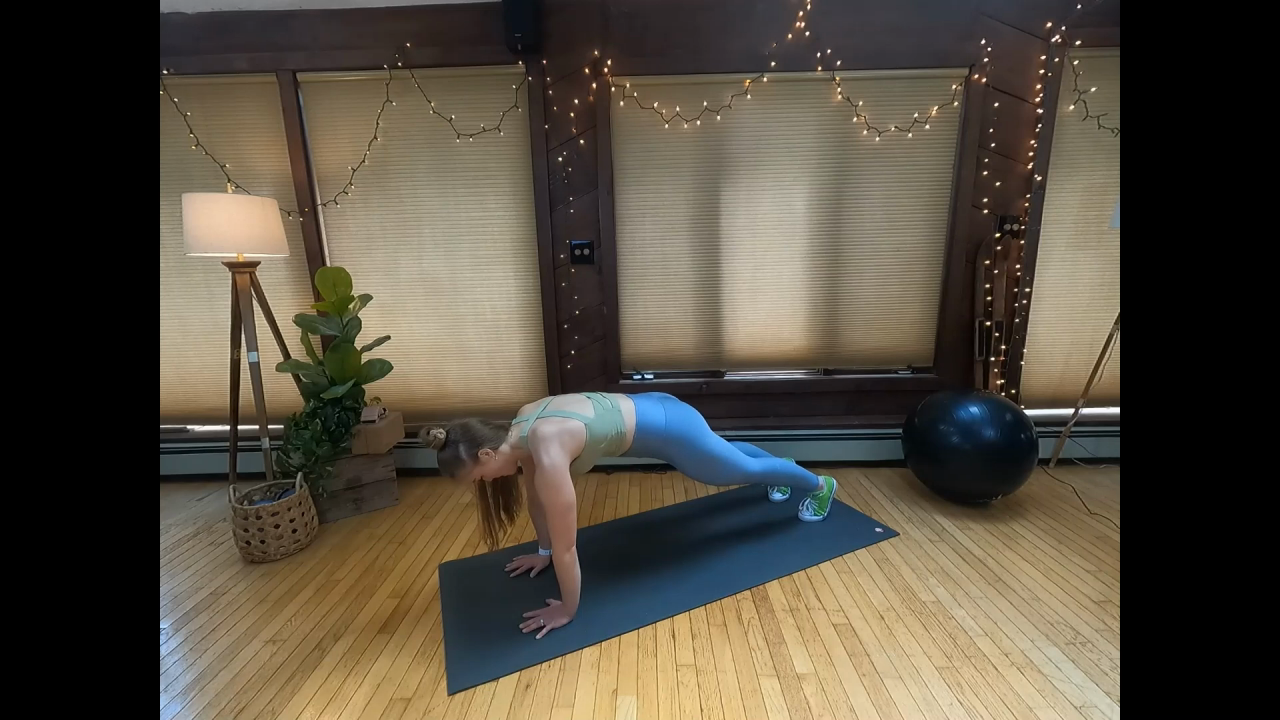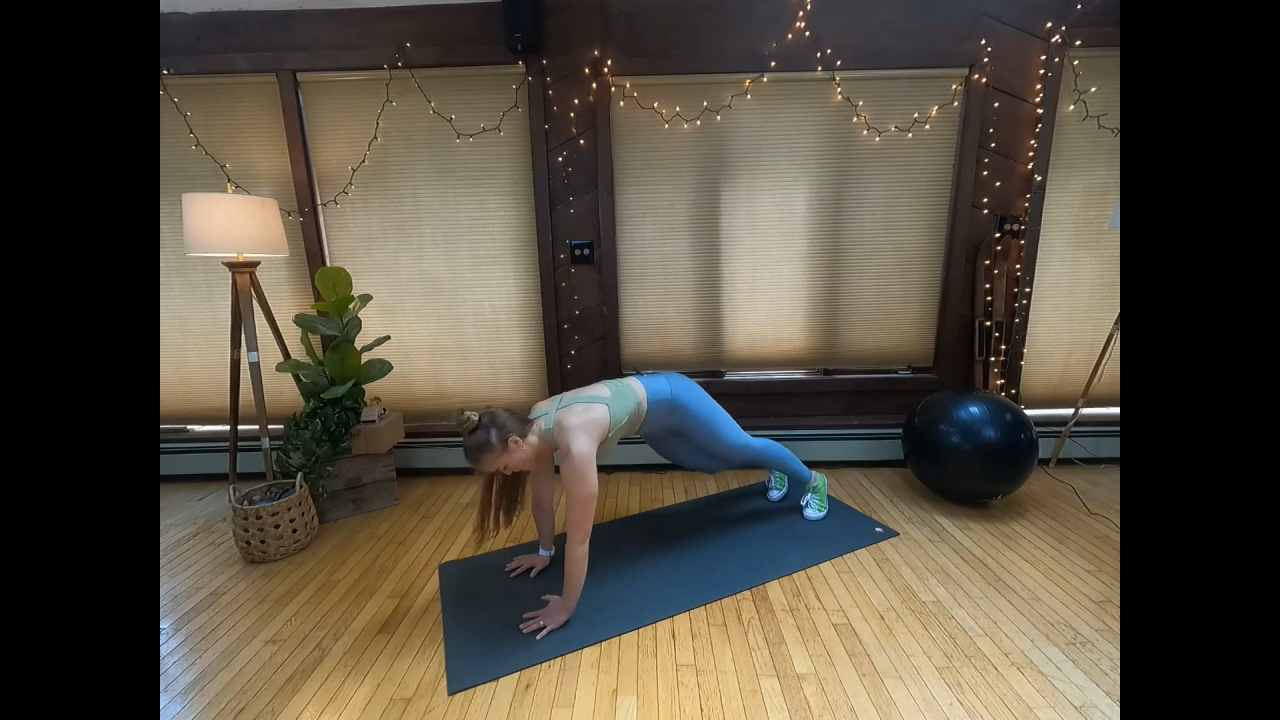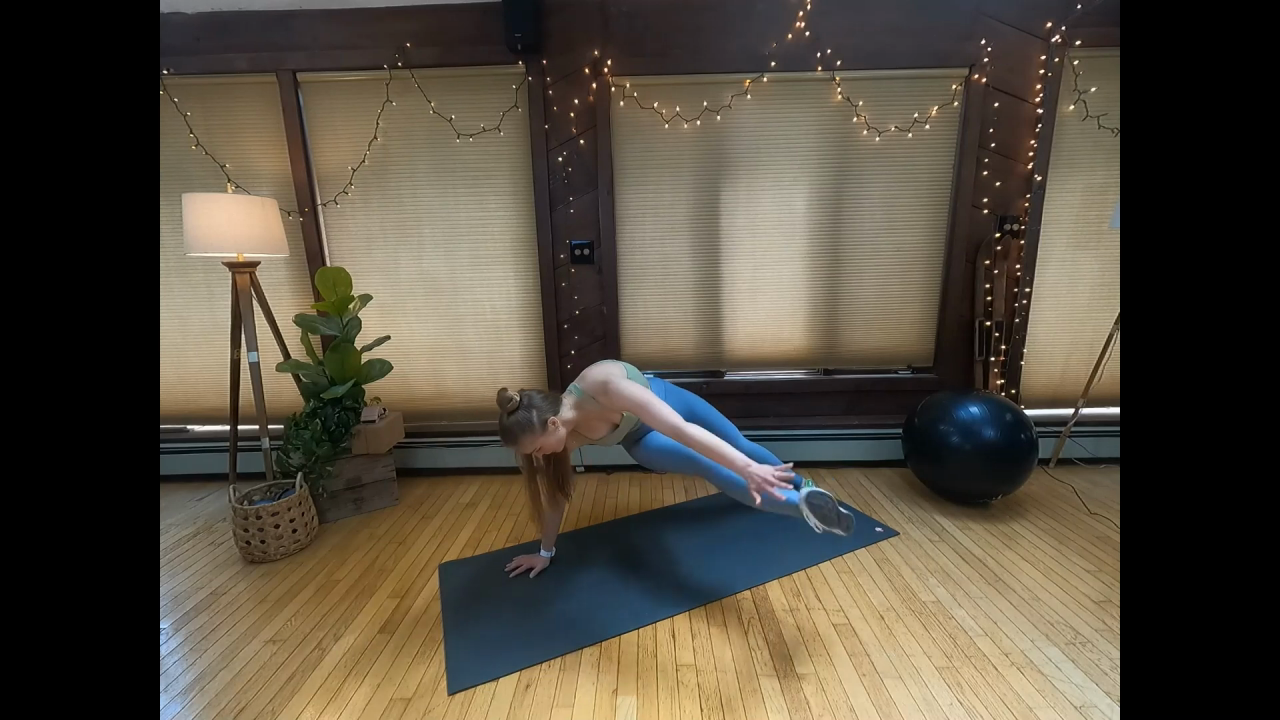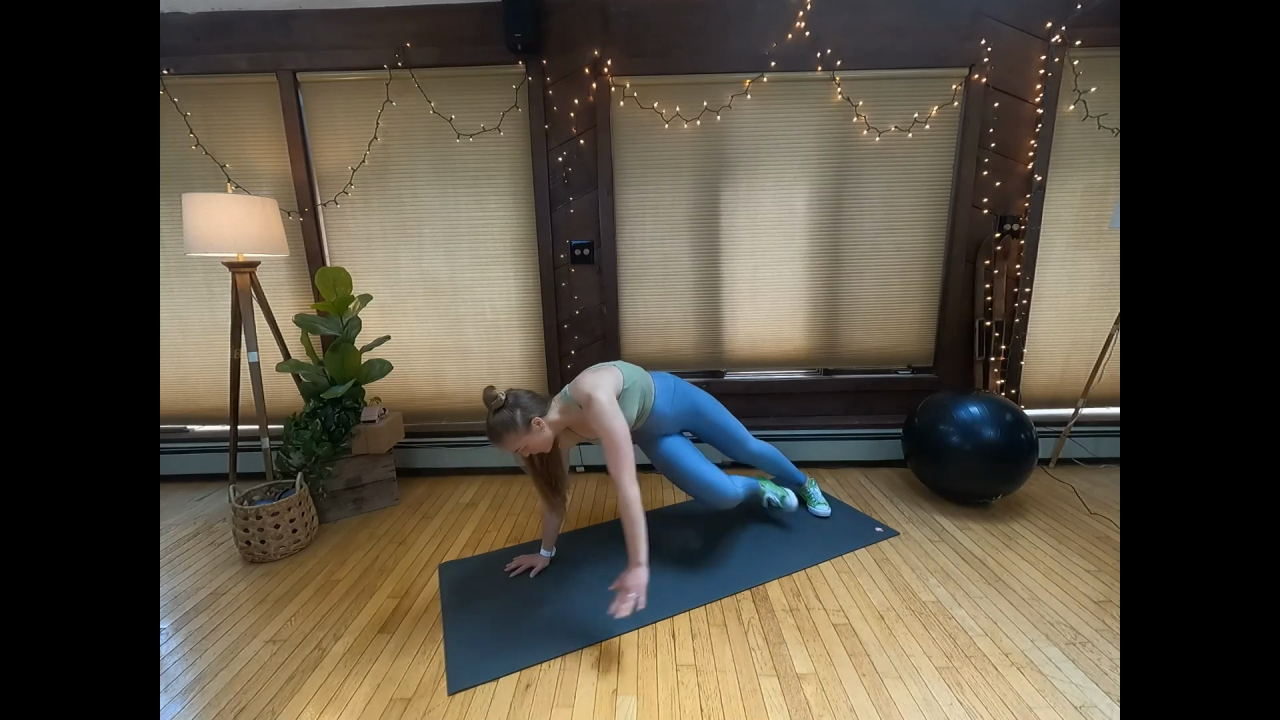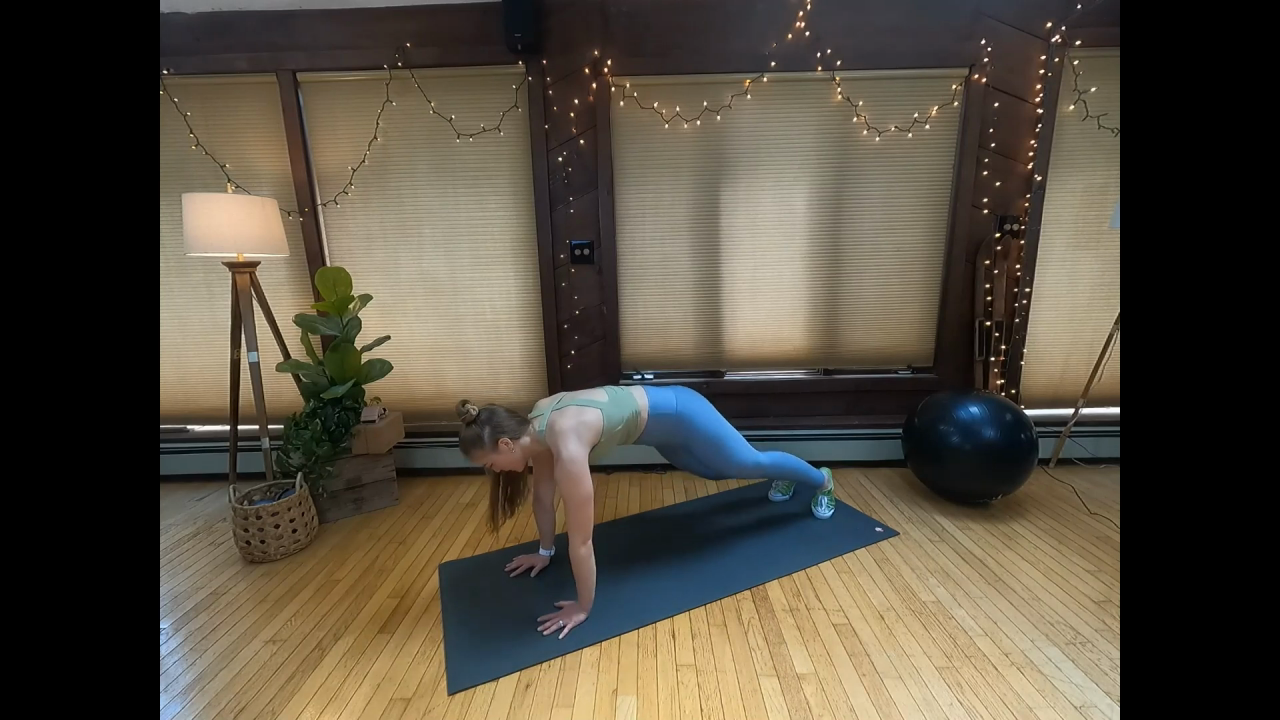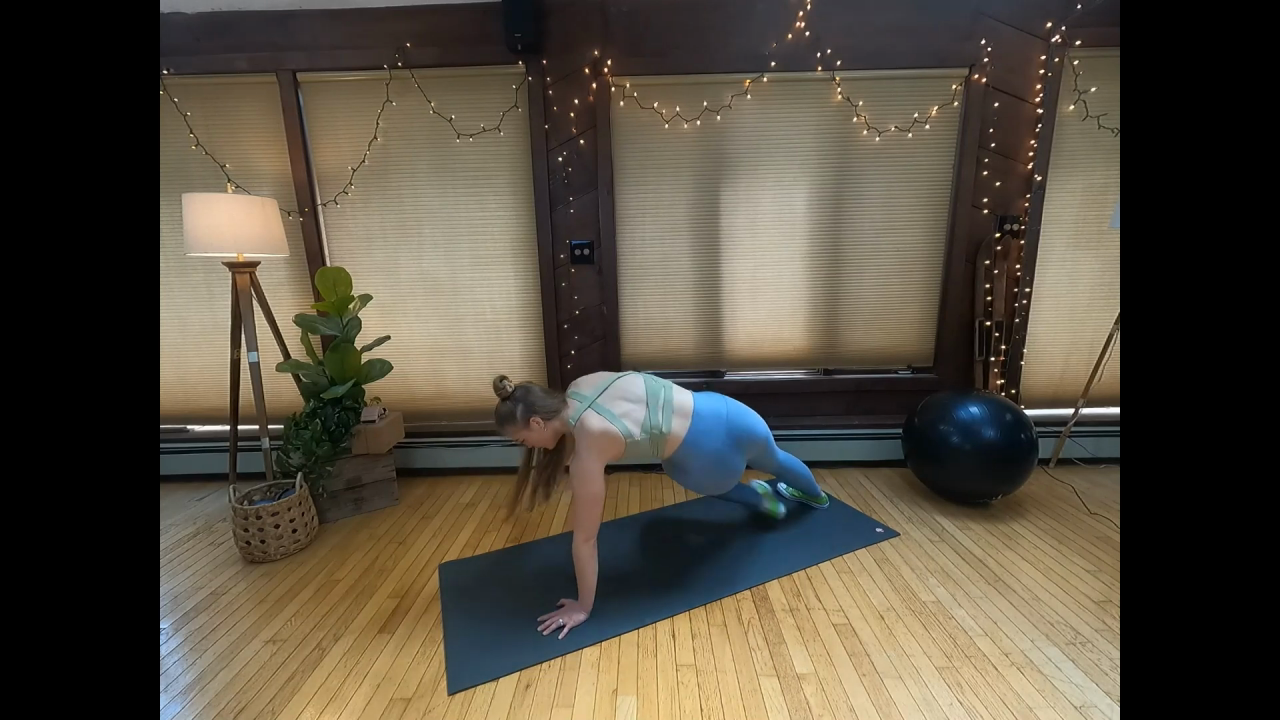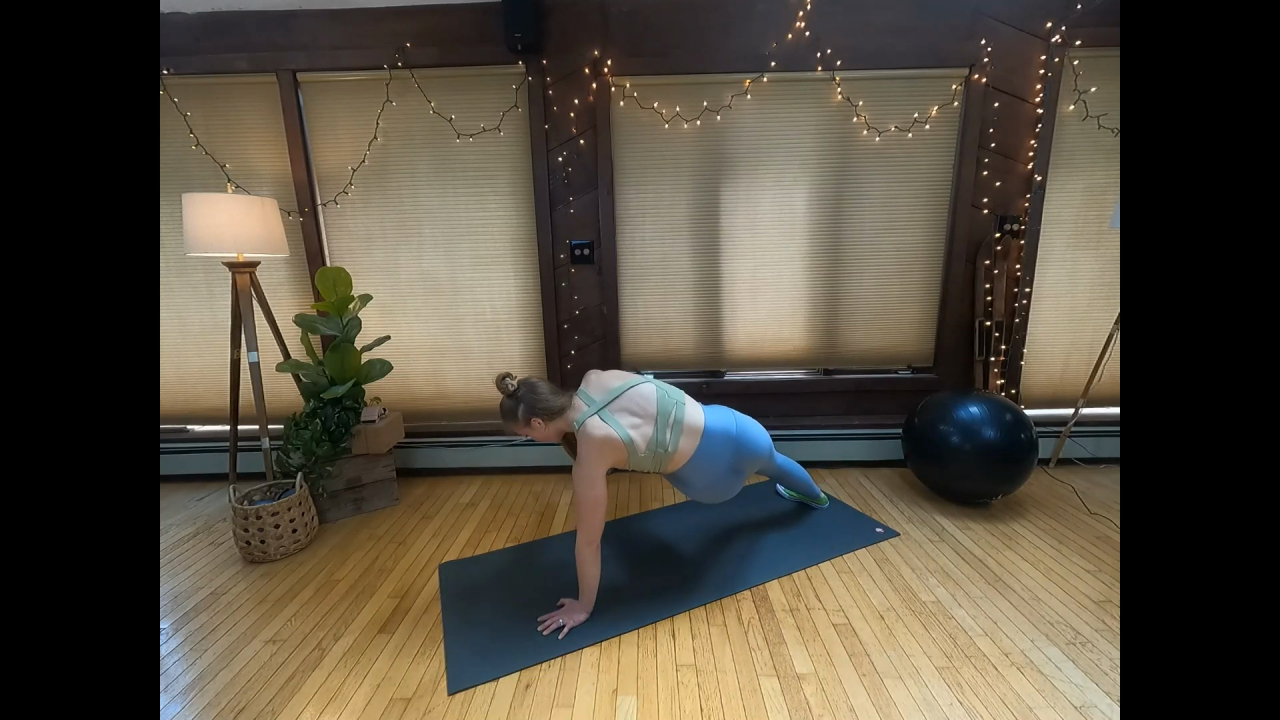
dt=0.4s
person 1, frame 1
left shoulder: (547, 454)
right shoulder: (520, 428)
left elbow: (567, 546)
right elbow: (536, 496)
left wrist: (568, 610)
right wrist: (542, 551)
left hip: (665, 428)
right hip: (647, 411)
left knee: (743, 470)
right knee: (722, 453)
left ankle: (820, 486)
right ankle: (776, 476)
person 1, frame 2
left shoulder: (574, 442)
right shoulder: (535, 425)
left elbow: (579, 537)
right elbow: (542, 495)
left wrist: (566, 606)
right wrist: (545, 551)
left hip: (670, 399)
right hip: (648, 408)
left knee: (741, 447)
right knee: (710, 462)
left ankle: (812, 481)
right ankle: (776, 471)
person 1, frame 3
left shoulder: (605, 385)
right shoulder: (562, 425)
left elbow: (681, 429)
right elbow: (555, 493)
left wrist: (749, 469)
right wrist: (545, 551)
left hip: (669, 403)
right hip: (642, 441)
left knee: (742, 451)
right knee: (706, 468)
left ankle: (802, 490)
right ankle: (801, 505)
person 1, frame 4
left shoulder: (593, 399)
right shoulder: (556, 428)
left elbow: (626, 484)
right elbow: (554, 491)
left wrist: (638, 564)
right wrist: (546, 550)
left hip: (672, 398)
left knee: (748, 448)
right knee: (721, 493)
left ankle: (804, 484)
right ankle: (762, 490)
person 1, frame 5
left shoulder: (566, 447)
right shoulder: (534, 426)
left elbow: (581, 540)
right elbow: (543, 494)
left wrist: (582, 607)
right wrist: (545, 550)
left hip: (676, 413)
right hip: (653, 411)
left knee: (750, 463)
right knee: (719, 468)
left ankle: (821, 482)
right ankle: (783, 478)
person 1, frame 6
left shoulder: (590, 446)
right shoulder: (580, 387)
left elbow: (585, 538)
left wrist: (583, 607)
left hip: (714, 452)
right hip: (730, 413)
right knee: (770, 460)
left ankle: (759, 498)
right ankle: (816, 495)
person 1, frame 7
left shoulder: (592, 450)
right shoulder: (596, 379)
left elbow: (588, 542)
left wrist: (584, 607)
left hip: (715, 476)
right hip: (742, 430)
right knee: (767, 460)
right ankle: (816, 496)
